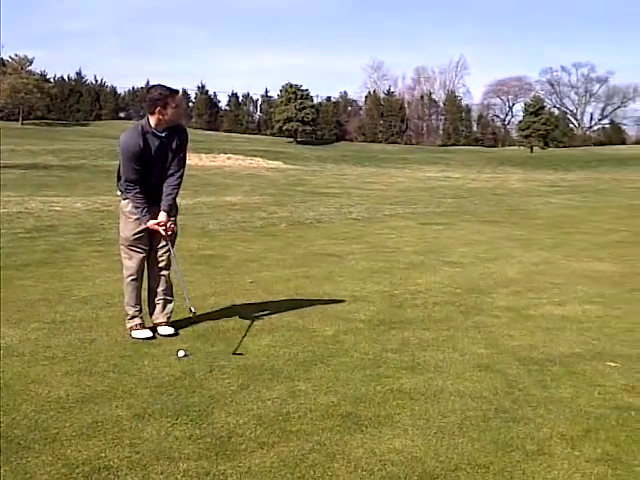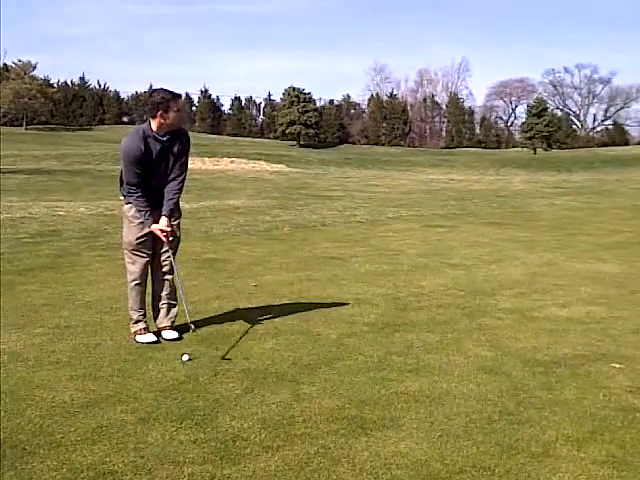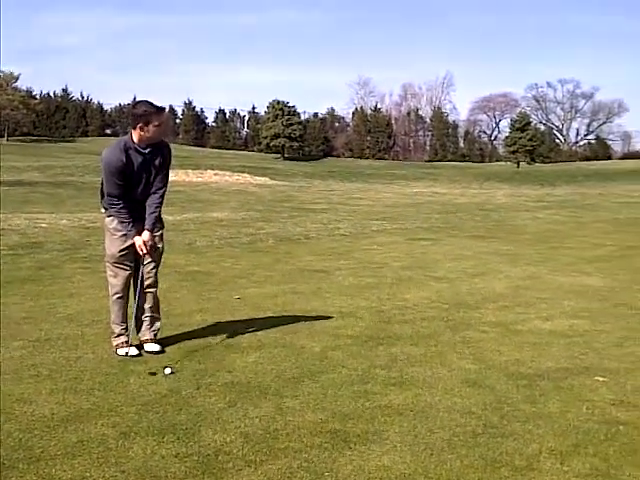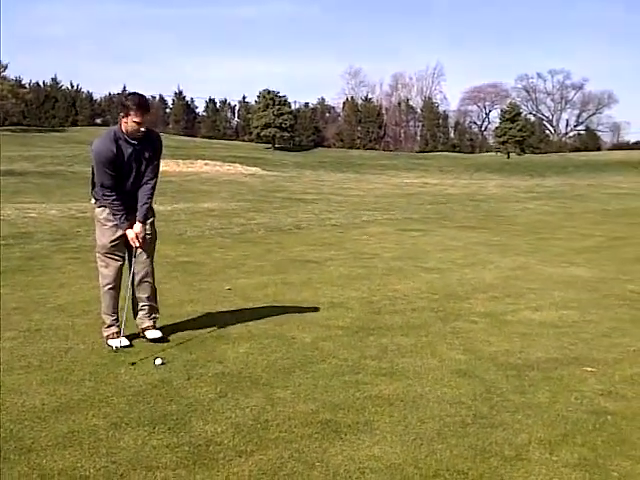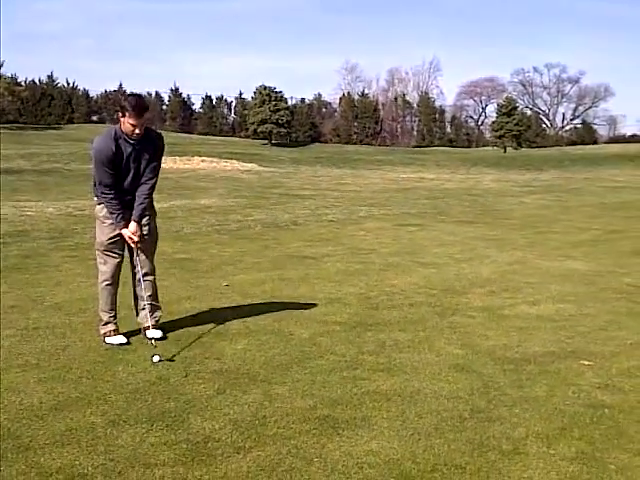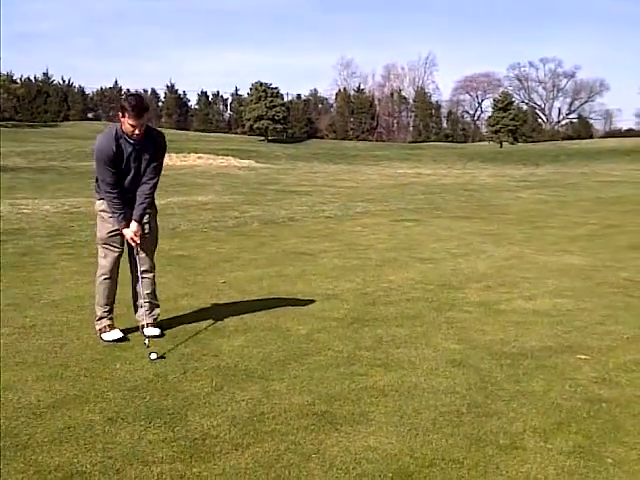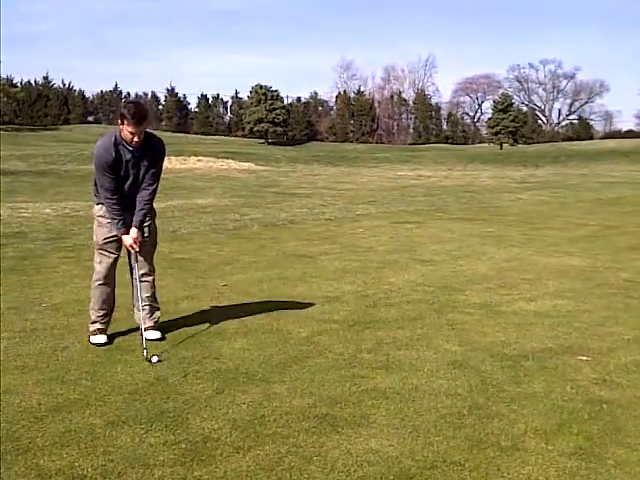
dt=0.2s
person 1, frame 1
left shoulder: (179, 134)
right shoulder: (132, 139)
left elbow: (175, 175)
right elbow: (132, 184)
left wrist: (165, 211)
right wrist: (146, 218)
left hip: (164, 203)
right hip: (135, 204)
left knee: (162, 264)
right knee: (134, 265)
left ankle: (161, 316)
right ankle: (134, 320)
person 1, frame 2
left shoulder: (181, 138)
right shoulder: (133, 143)
left elbow: (176, 179)
right elbow: (134, 188)
left wrist: (166, 216)
right wrist: (150, 222)
left hip: (167, 208)
right hip: (138, 208)
left knee: (165, 267)
right knee: (138, 269)
left ankle: (165, 320)
right ankle: (138, 324)
person 1, frame 3
left shoulder: (162, 150)
right shoulder: (114, 155)
left elbow: (157, 192)
right elbow: (115, 200)
left wrist: (148, 229)
right wrist: (133, 234)
left hip: (149, 220)
right hip: (120, 220)
left knee: (149, 280)
right knee: (120, 281)
left ankle: (148, 333)
right ankle: (120, 338)
person 1, frame 4
left shoulder: (153, 141)
right shoulder: (104, 145)
left elbow: (148, 183)
right elbow: (108, 191)
left wrist: (140, 221)
right wrist: (125, 226)
left hip: (140, 210)
right hip: (110, 211)
left knee: (144, 268)
right knee: (111, 272)
left ankle: (147, 321)
right ankle: (111, 329)
person 1, frame 5
left shoulder: (155, 140)
right shoulder: (104, 144)
left elbow: (148, 183)
right elbow: (107, 189)
left wrist: (136, 220)
right wrist: (121, 225)
left hip: (142, 208)
right hip: (110, 209)
left knee: (146, 267)
right knee: (109, 270)
left ankle: (149, 320)
right ankle: (108, 326)
person 1, frame 6
left shoulder: (156, 140)
right shoulder: (106, 143)
left elbow: (149, 182)
right elbow: (109, 188)
left wrist: (137, 219)
right wrist: (122, 224)
left hip: (143, 206)
right hip: (111, 206)
left knee: (145, 264)
right knee: (108, 264)
left ankle: (147, 317)
right ankle: (104, 321)
person 1, frame 7
left shoulder: (156, 146)
right shoulder: (105, 148)
left elbow: (148, 189)
right elbow: (109, 194)
left wrist: (136, 226)
right wrist: (122, 231)
left hip: (141, 209)
right hip: (109, 209)
left knee: (145, 267)
right knee: (104, 269)
left ankle: (148, 321)
right ankle: (98, 325)
